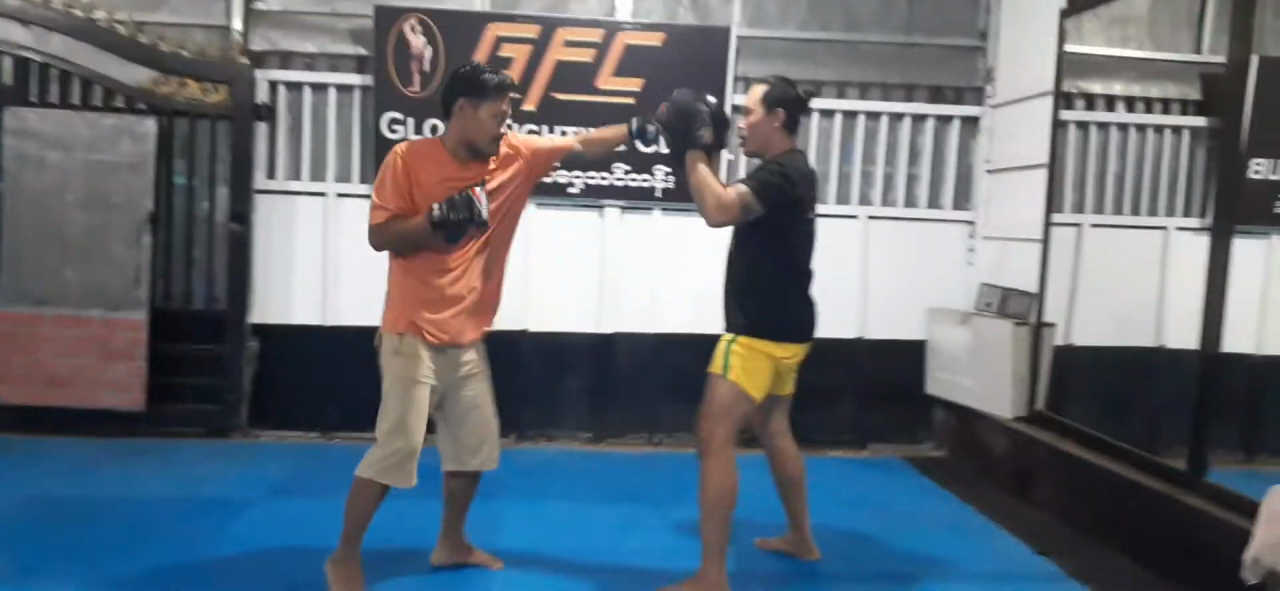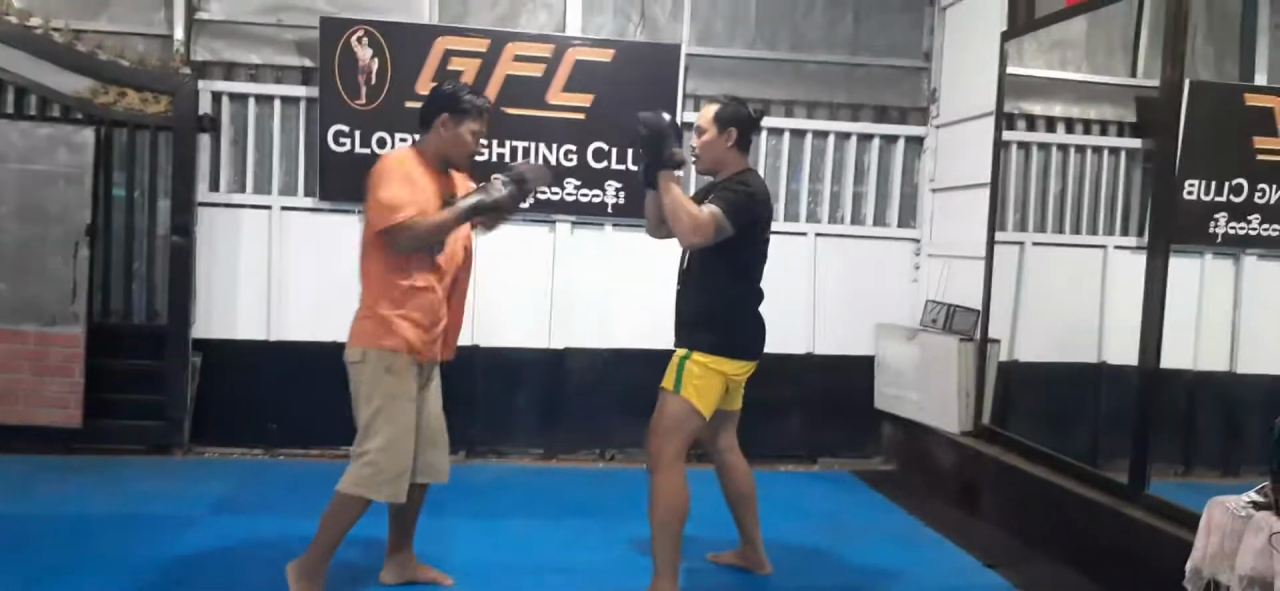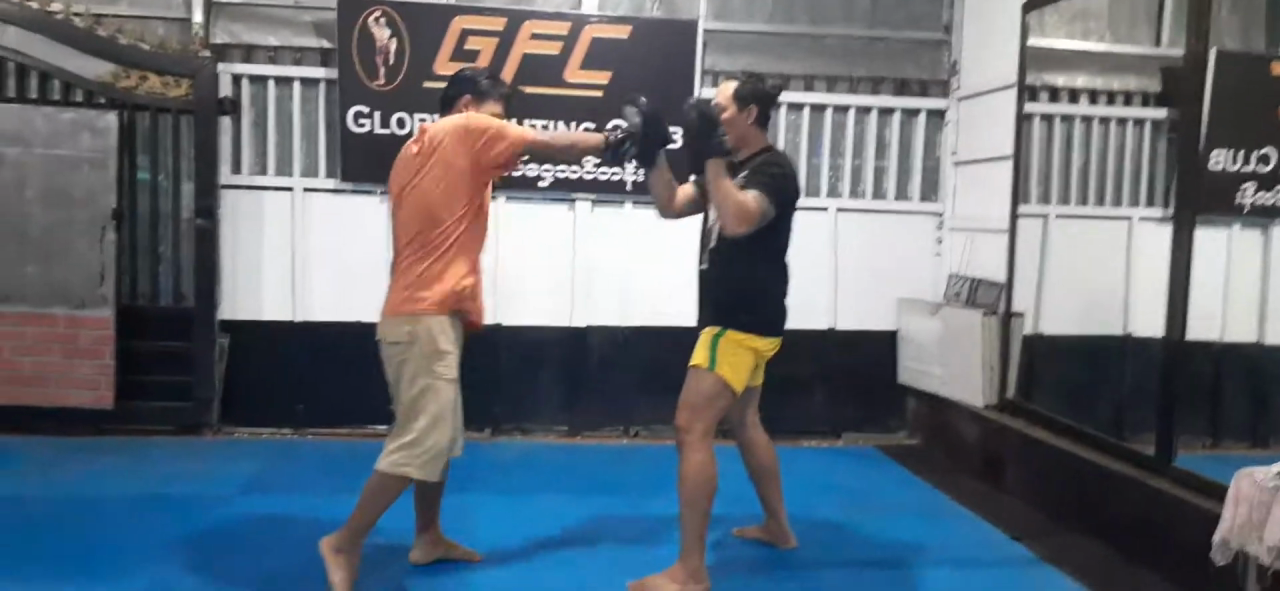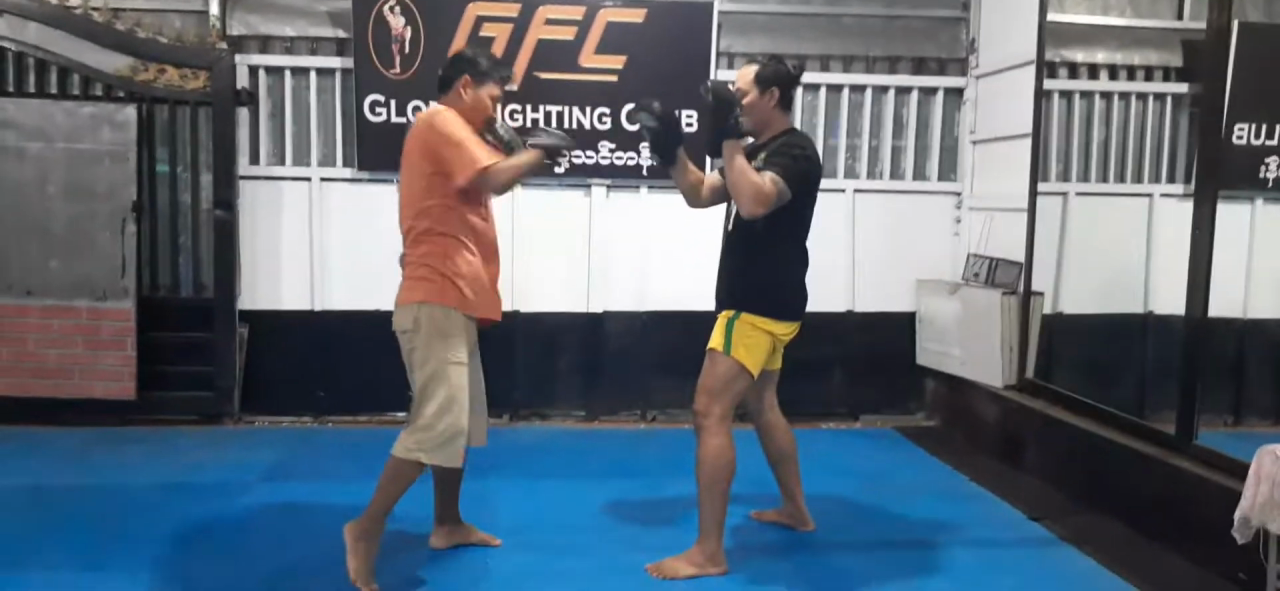
dt=0.2s
person 1, frame 1
left shoulder: (517, 153)
right shoulder: (407, 158)
left elbow: (579, 144)
right elbow: (381, 236)
left wrist: (637, 128)
right wrist: (443, 217)
left hip: (466, 335)
right hip: (412, 332)
left knee: (475, 442)
right knee: (396, 447)
left ankle: (451, 543)
person 1, frame 2
left shoulder: (454, 179)
right shoulder: (398, 165)
left elbow: (487, 219)
right elbow: (405, 238)
left wrist: (518, 186)
right wrist: (471, 202)
left hip: (421, 345)
right hip: (386, 343)
left knee: (423, 458)
right knee: (379, 460)
person 1, frame 3
left shoulder: (417, 151)
right shoulder: (463, 131)
right elbow: (547, 143)
left wrist: (480, 190)
right wrist: (610, 140)
left hip: (424, 313)
right hip: (425, 316)
left knee: (439, 433)
right knee: (419, 439)
left ankle: (427, 536)
right ankle: (345, 542)
person 1, frame 4
left shoulder: (446, 130)
right shoulder: (440, 122)
left elbow: (478, 186)
right elbow: (493, 180)
left wrist: (510, 150)
right wrist: (542, 146)
left hip: (466, 303)
right hip: (437, 306)
left knee: (467, 420)
right knee: (439, 425)
left ankle: (447, 523)
right ankle: (367, 528)
person 2, frame 1
left shoulder: (784, 173)
right shoulder: (779, 172)
left elbow: (717, 210)
right elbow: (719, 208)
left wrist: (692, 148)
right wrist: (704, 149)
left hip: (764, 330)
right hip: (777, 327)
left knee: (714, 438)
right knee: (773, 431)
right ankle: (800, 539)
person 2, frame 2
left shoulder: (745, 193)
right shoulder: (716, 191)
left elbow: (689, 231)
right elbow: (661, 226)
left wrist: (667, 170)
right wrist: (655, 170)
left hip: (715, 346)
right hip: (723, 342)
left knee: (664, 452)
right knee: (721, 445)
person 2, frame 3
left shoulder: (773, 170)
right shoulder: (732, 167)
left elbow: (738, 221)
right elbow: (672, 205)
left wrist: (711, 156)
right wrist: (652, 154)
left hip: (743, 322)
right hip: (736, 319)
left knee: (692, 429)
right knee: (744, 422)
right ankle: (778, 527)
person 2, frame 4
left shoulder: (794, 152)
right shoulder: (758, 151)
left elbow: (753, 202)
right elbow: (700, 196)
left wrist: (727, 139)
right wrist: (671, 149)
left hip: (761, 306)
right hip: (757, 302)
left knee: (710, 413)
right knee: (761, 405)
left ankle: (708, 552)
right ankle: (795, 510)
